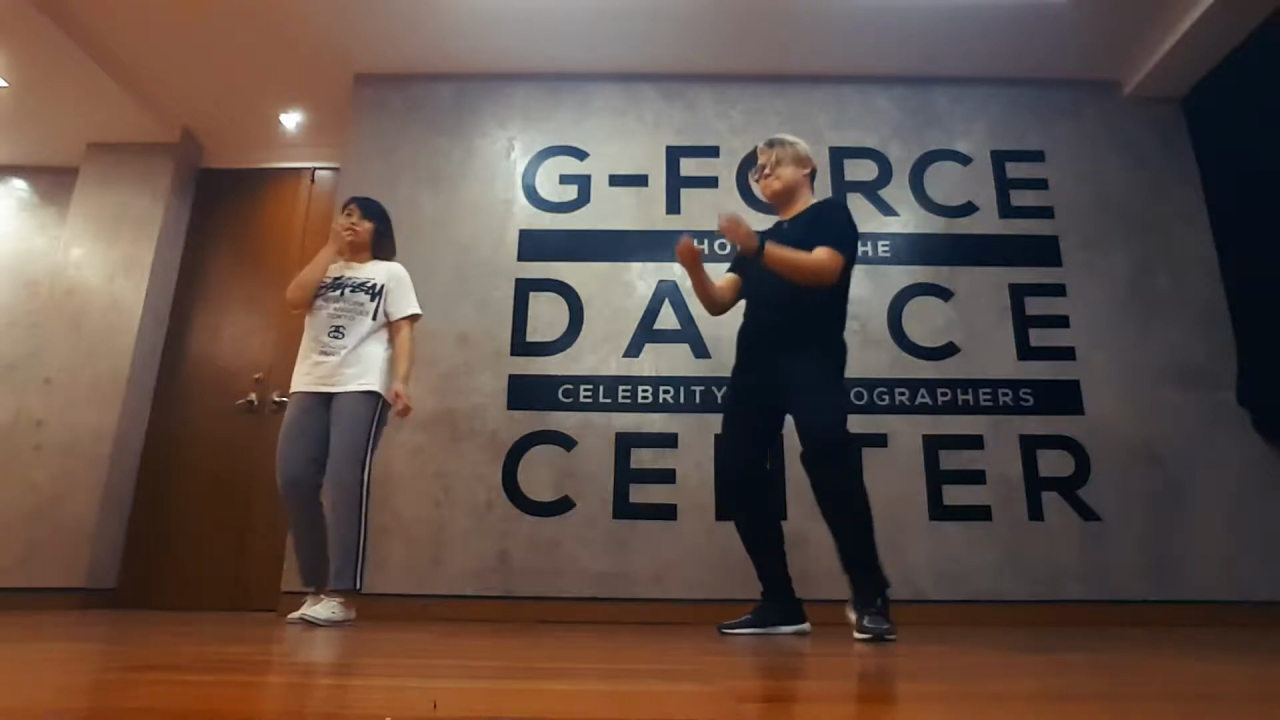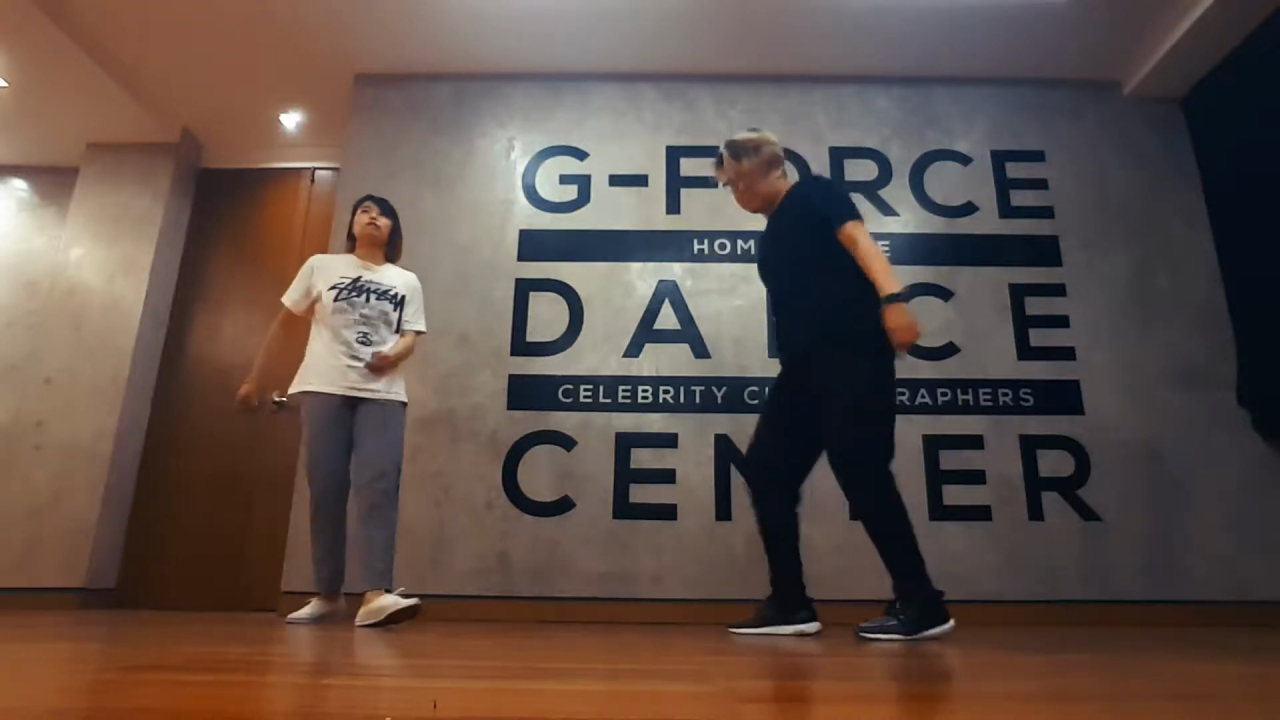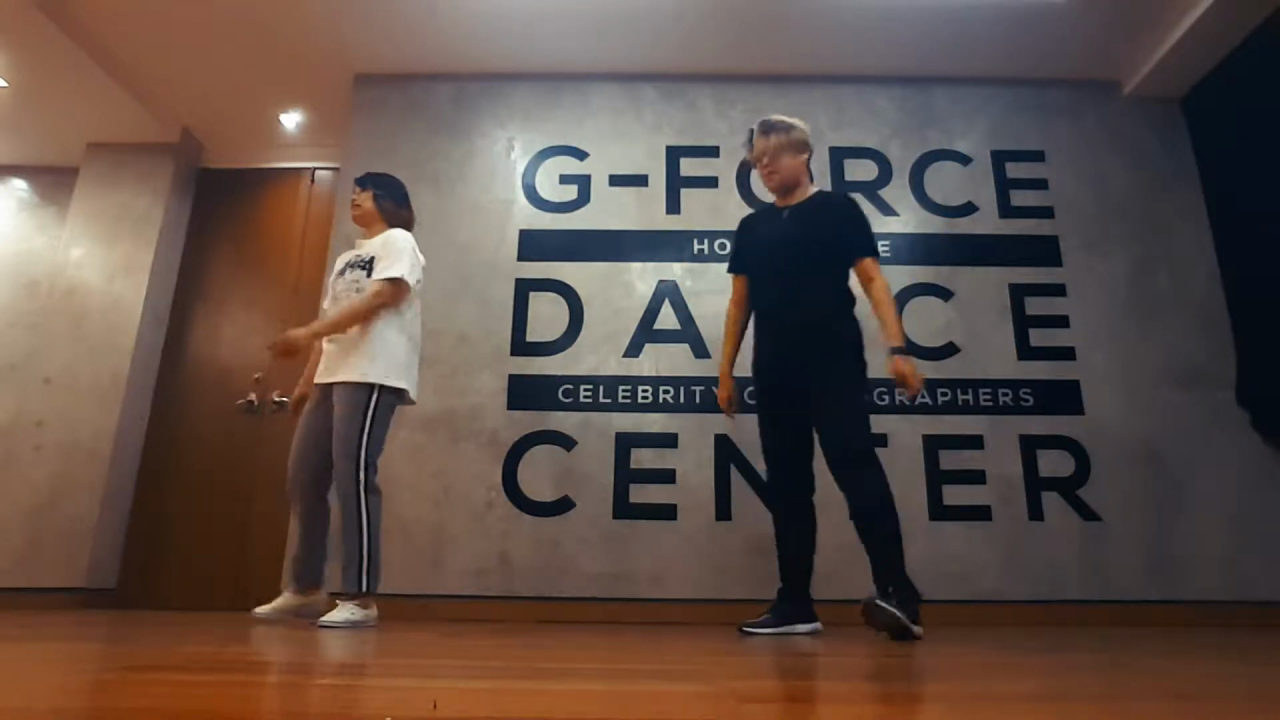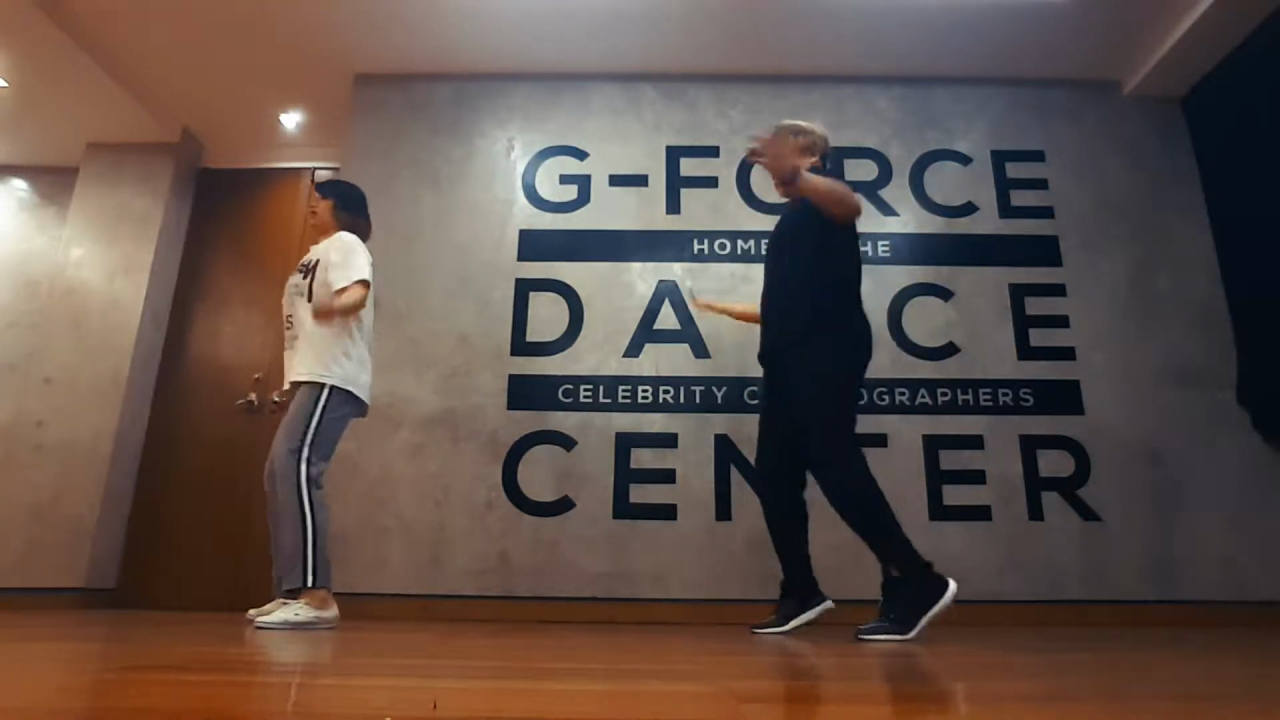
dt=1s
person 1, frame 1
left shoulder: (830, 214)
right shoulder: (757, 238)
left elbow: (824, 268)
right elbow: (717, 302)
left wrist: (757, 248)
right wrist: (694, 268)
left hip: (812, 356)
right hip: (754, 364)
left knee: (827, 446)
right knee: (740, 474)
left ankle: (868, 593)
right ankle: (779, 602)
person 1, frame 2
left shoulder: (813, 196)
right shoulder: (770, 239)
left elbow: (859, 241)
left wrist: (891, 297)
left hip: (850, 355)
right hip: (802, 367)
left knee: (859, 469)
right knee: (766, 469)
left ankle: (921, 603)
right ankle: (790, 602)
person 1, frame 3
left shoulder: (837, 209)
right shoulder: (752, 227)
left elbow: (872, 278)
right elbow: (740, 302)
left wrist: (897, 347)
right wrist: (726, 371)
left hip: (835, 362)
right hip: (774, 370)
left knee: (854, 464)
right knee: (785, 484)
left ankle: (897, 593)
right ankle: (795, 604)
person 1, frame 4
left shoulder: (819, 197)
right shoulder: (793, 220)
left elbow: (848, 204)
left wrist: (792, 173)
right wrist: (716, 307)
left hip: (829, 350)
right hip: (788, 358)
left knee: (833, 462)
right knee: (775, 475)
left ankle: (914, 580)
right ankle: (801, 593)
person 2, frame 1
left shoulder: (392, 273)
right shoulder: (322, 270)
left elbow: (402, 332)
right elbow: (294, 298)
left wrist: (400, 381)
right wrist: (330, 248)
left hip: (361, 386)
right hip: (309, 386)
left knee: (347, 482)
right knee: (293, 481)
left ankle: (340, 595)
right ankle: (318, 588)
person 2, frame 2
left shoulder: (407, 282)
right shoulder: (320, 267)
left elbow: (410, 336)
right elbow: (284, 321)
left wrist: (394, 356)
right wrist: (253, 377)
left hip: (381, 393)
right hip: (323, 388)
left knee: (379, 484)
right knee: (325, 489)
left ankle: (376, 594)
right ankle: (328, 593)
person 2, frame 3
left shoulder: (398, 241)
right shoulder: (346, 258)
left elbow: (378, 298)
left wrist: (308, 333)
right wrist: (308, 381)
left hip: (372, 375)
right hip: (333, 373)
left knee: (353, 475)
right knee: (304, 475)
left ankle: (360, 598)
right ankle: (304, 587)
person 2, frame 4
left shoulder: (345, 244)
right shoulder: (319, 255)
left elbow: (358, 293)
left wrist: (335, 306)
right wrist: (296, 386)
left hip: (330, 380)
right hip: (311, 379)
left knee: (296, 469)
right knee: (279, 475)
left ankle: (316, 597)
right ankle: (292, 592)
